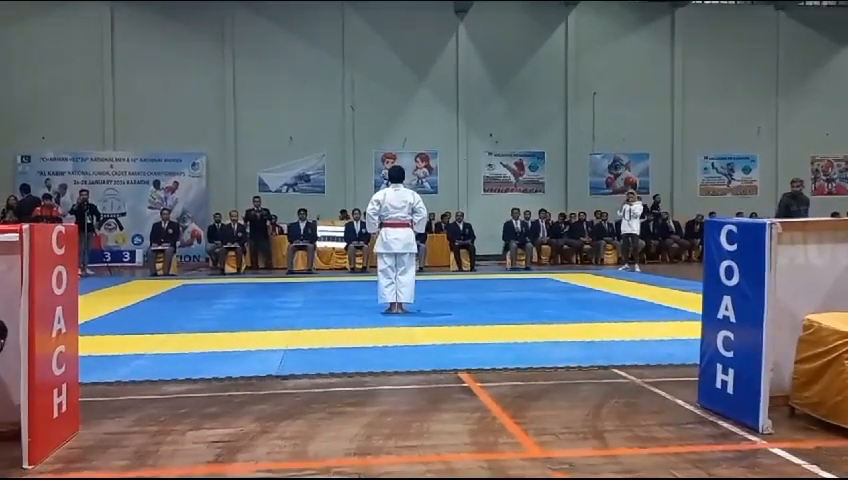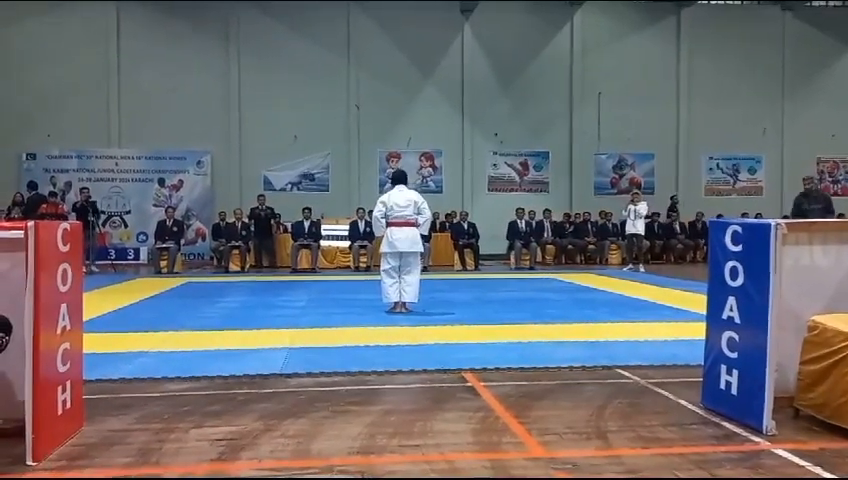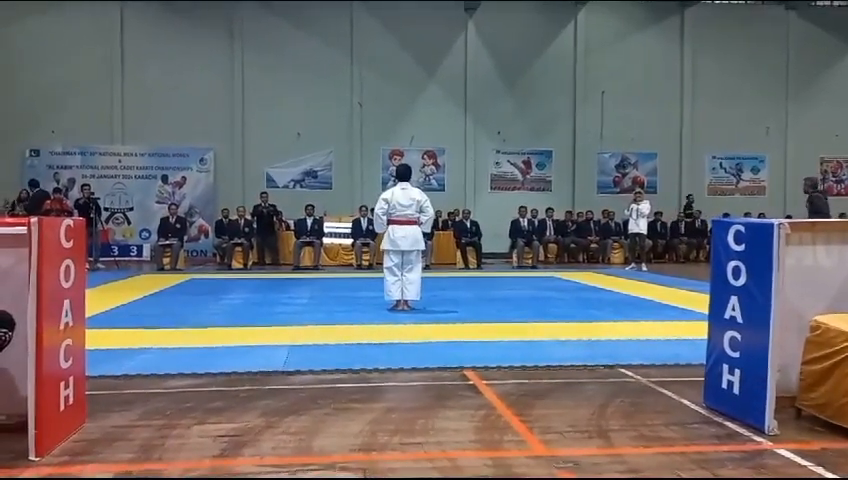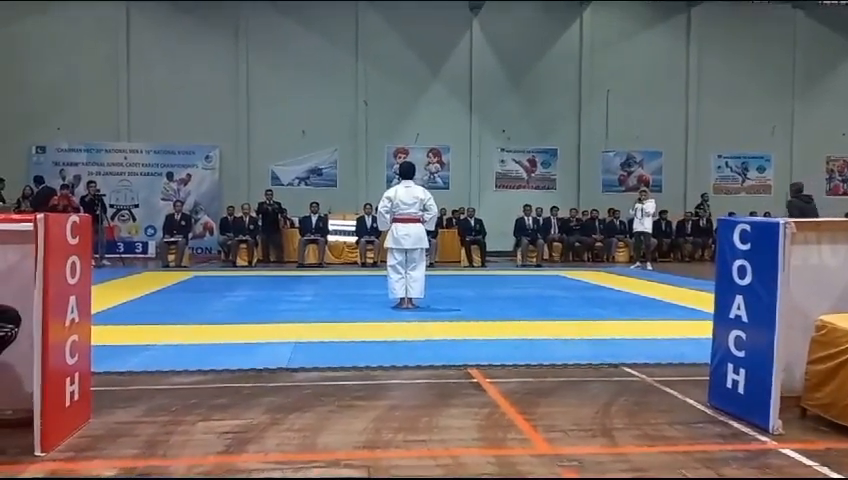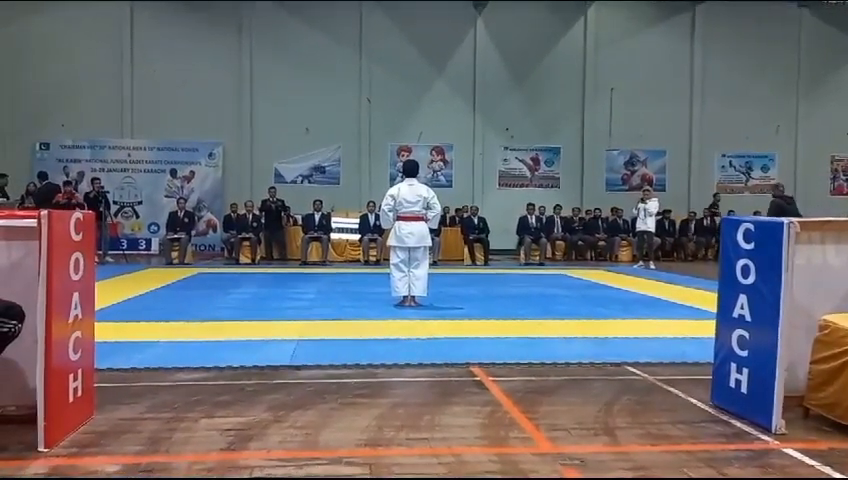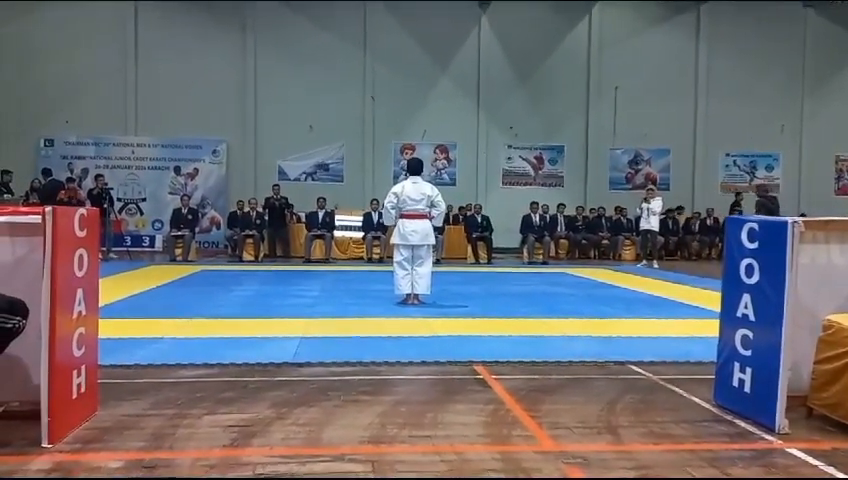
dt=0.5s
person 1, frame 1
left shoulder: (381, 195)
right shoulder: (412, 195)
left elbow: (370, 213)
right elbow: (422, 213)
left wrist: (376, 230)
right wrist: (414, 229)
left hip: (387, 236)
right hip: (406, 235)
left knee: (386, 272)
right knee: (405, 272)
left ankle: (392, 305)
right ankle: (400, 305)
person 1, frame 2
left shoulder: (386, 197)
right shoulder: (415, 195)
left elbow: (377, 216)
right elbow: (426, 215)
left wrist: (382, 233)
right wrist: (419, 231)
left hip: (392, 236)
right hip: (411, 236)
left knee: (390, 271)
right knee: (410, 272)
left ankle: (395, 304)
right ankle: (405, 304)
person 1, frame 3
left shoulder: (388, 193)
right shoulder: (418, 193)
left elbow: (379, 213)
right elbow: (429, 213)
left wrist: (384, 229)
right wrist: (420, 227)
left hip: (394, 233)
right hip: (413, 233)
left knee: (393, 269)
right knee: (412, 269)
left ankle: (398, 302)
right ankle: (407, 302)
person 1, frame 4
left shoulder: (392, 191)
right shoulder: (422, 191)
left elbow: (382, 211)
right elbow: (433, 211)
left wrist: (387, 227)
right wrist: (424, 226)
left hip: (398, 231)
right hip: (416, 231)
left knee: (397, 267)
right knee: (416, 267)
left ankle: (402, 300)
right ankle: (411, 300)
person 1, frame 5
left shoulder: (395, 189)
right shoulder: (426, 190)
left elbow: (385, 209)
right elbow: (436, 209)
left wrist: (390, 225)
right wrist: (428, 224)
left hip: (401, 229)
right hip: (420, 230)
left knee: (399, 265)
right knee: (419, 265)
left ankle: (404, 298)
right ankle: (414, 298)
person 1, frame 6
left shoulder: (399, 187)
right shoulder: (430, 188)
left elbow: (388, 206)
right elbow: (440, 207)
left wrist: (392, 222)
right wrist: (432, 222)
left hip: (404, 227)
right hip: (423, 227)
left knee: (403, 263)
right knee: (422, 264)
left ankle: (407, 296)
right ankle: (417, 296)
